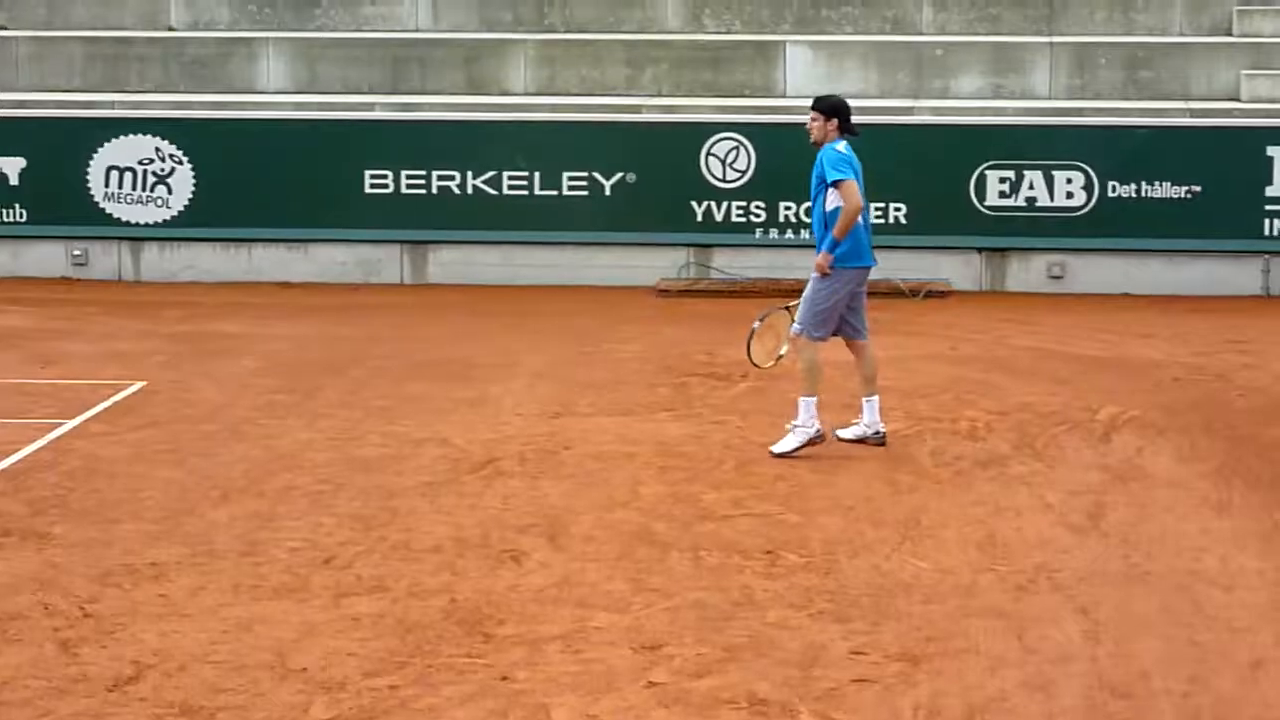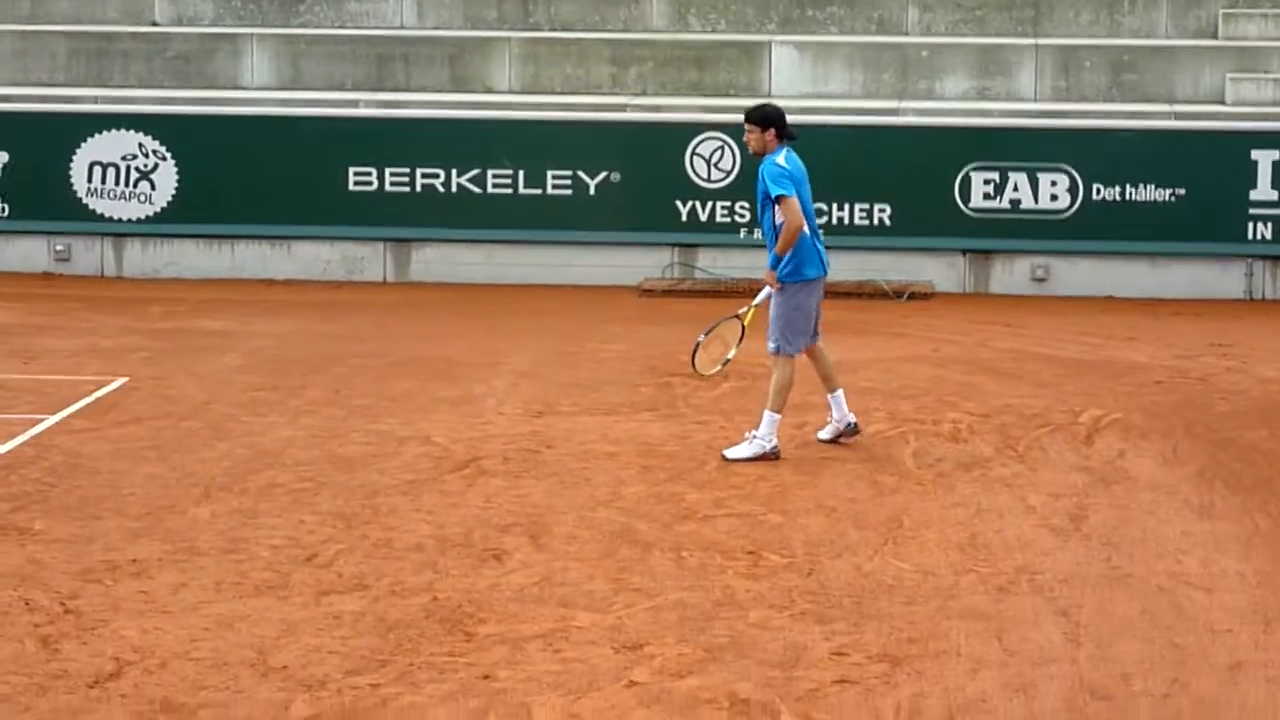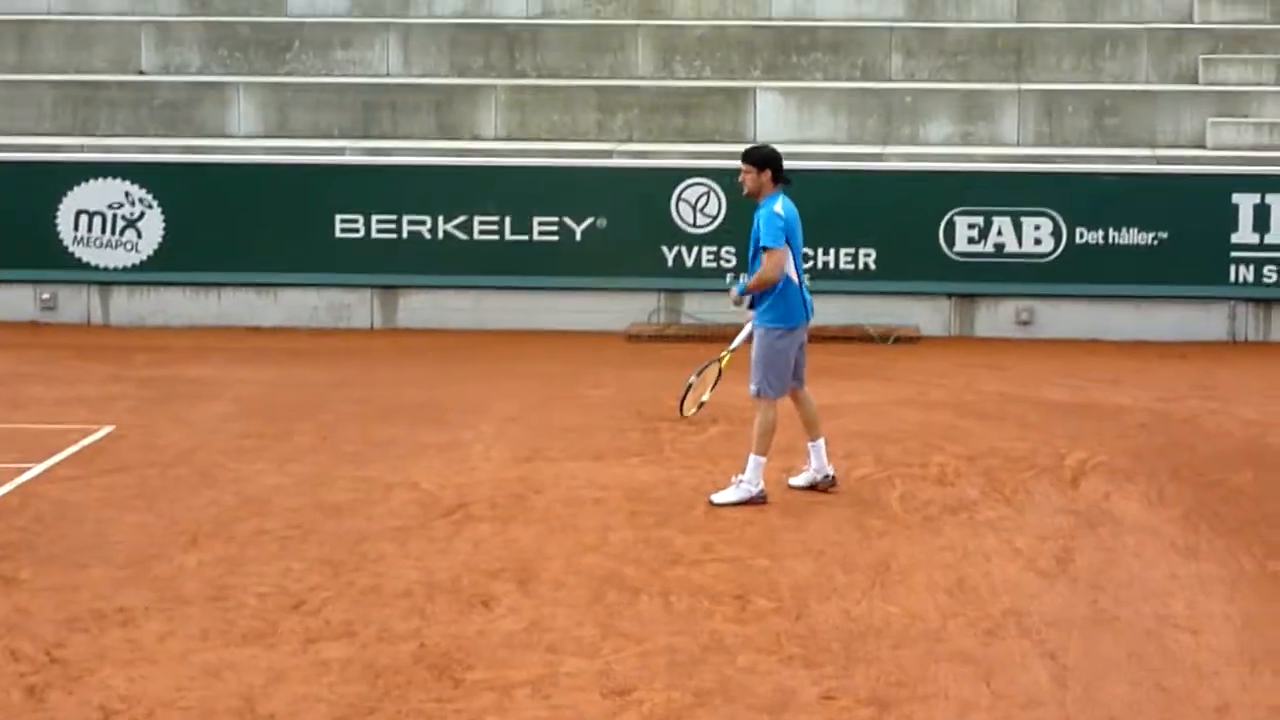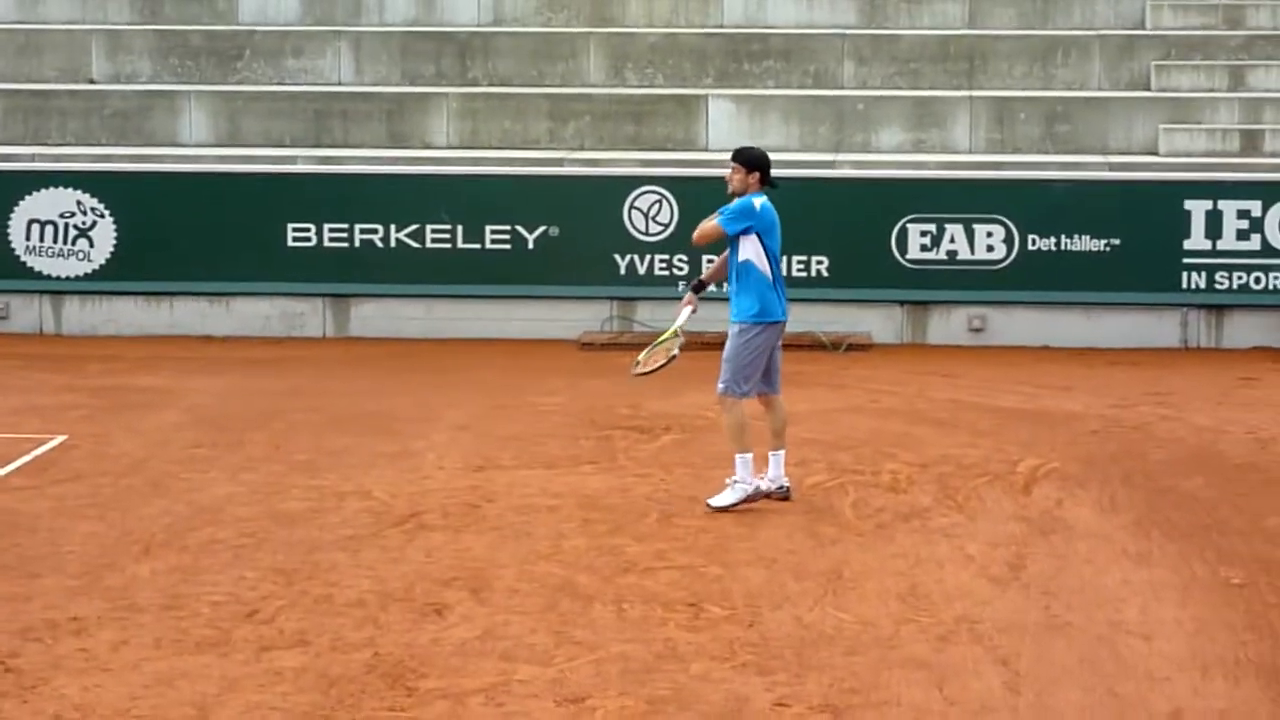
dt=0.4s
person 1, frame 1
left shoulder: (833, 154)
right shoulder: (842, 154)
left elbow: (855, 204)
left wrist: (829, 249)
left hip: (840, 262)
right hip: (853, 262)
left knee: (803, 336)
right knee: (857, 339)
left ankle: (807, 424)
right ankle: (872, 423)
person 1, frame 2
left shoulder: (773, 167)
right shoulder: (788, 160)
left elbow: (794, 222)
left wrist: (773, 264)
left hip: (794, 272)
right hip: (809, 268)
left knee: (781, 354)
right knee: (809, 344)
left ankle: (765, 440)
right ankle: (842, 417)
person 1, frame 3
left shoulder: (771, 213)
right shoulder: (780, 206)
left elbow: (772, 273)
left wrist: (742, 291)
right wrist: (754, 296)
left hip: (777, 317)
right hip: (794, 312)
left knee: (763, 397)
right knee: (796, 389)
left ankle: (752, 484)
right ankle: (821, 469)
person 1, frame 4
left shoulder: (748, 207)
right shoulder: (757, 209)
left elbow: (699, 237)
right elbow: (731, 256)
left wrist: (724, 209)
right wrist: (698, 286)
left hip: (754, 316)
right hip: (767, 314)
left knee: (730, 394)
right knee: (769, 395)
left ankle: (744, 480)
right ankle: (776, 478)
